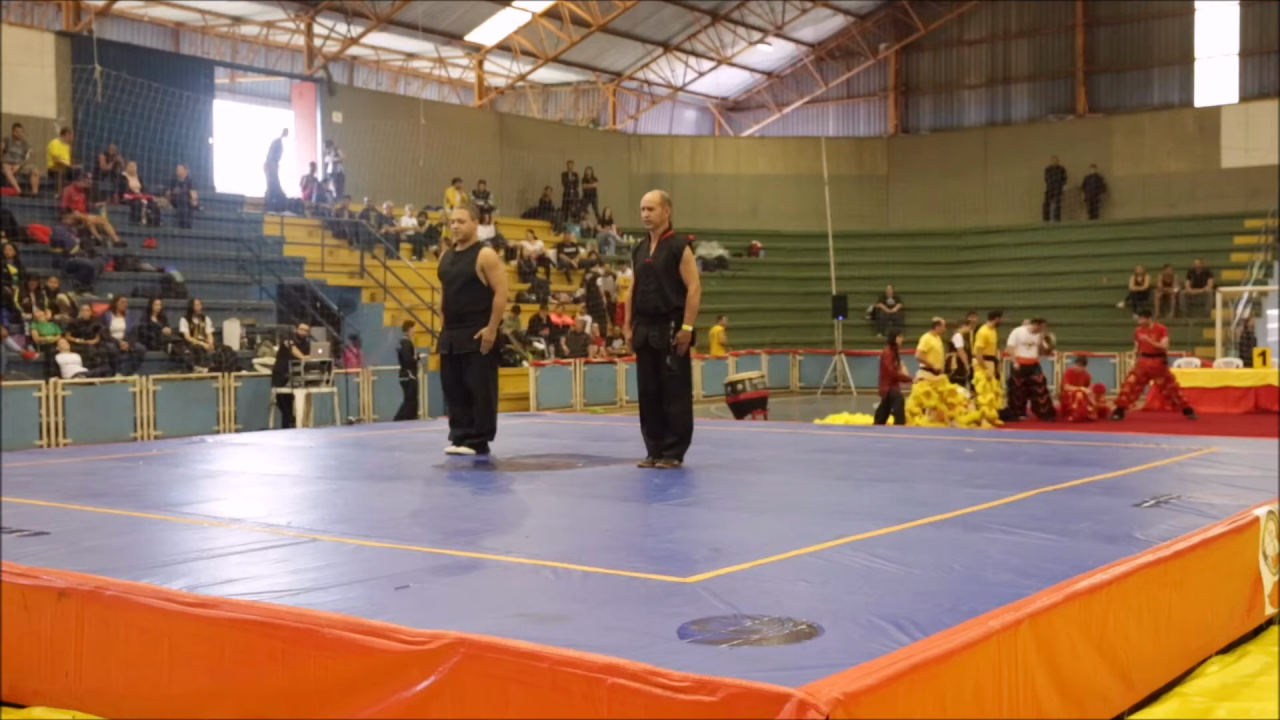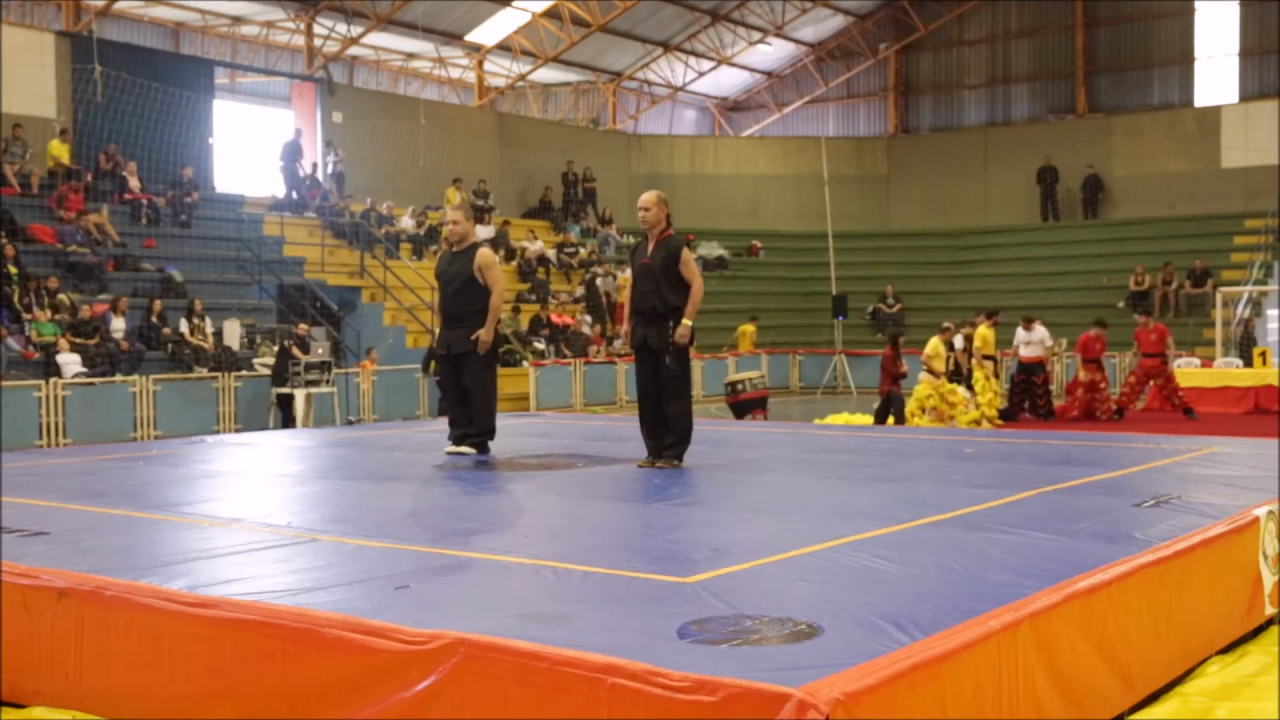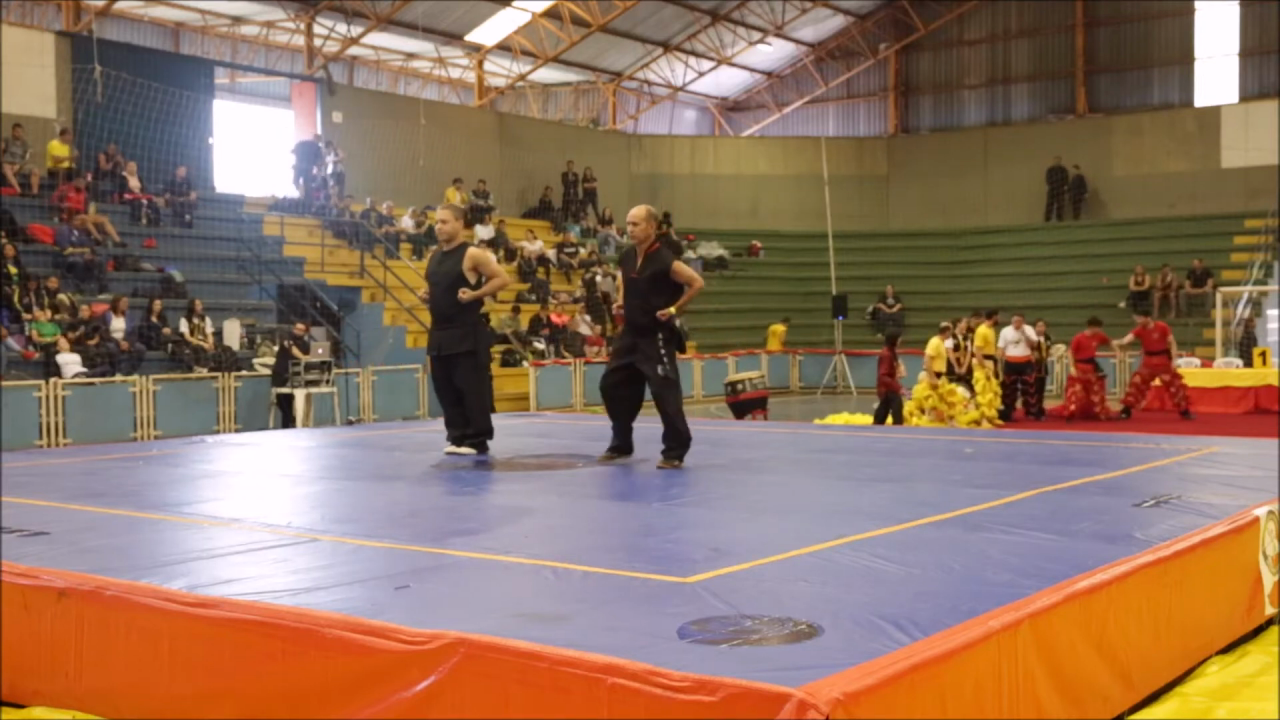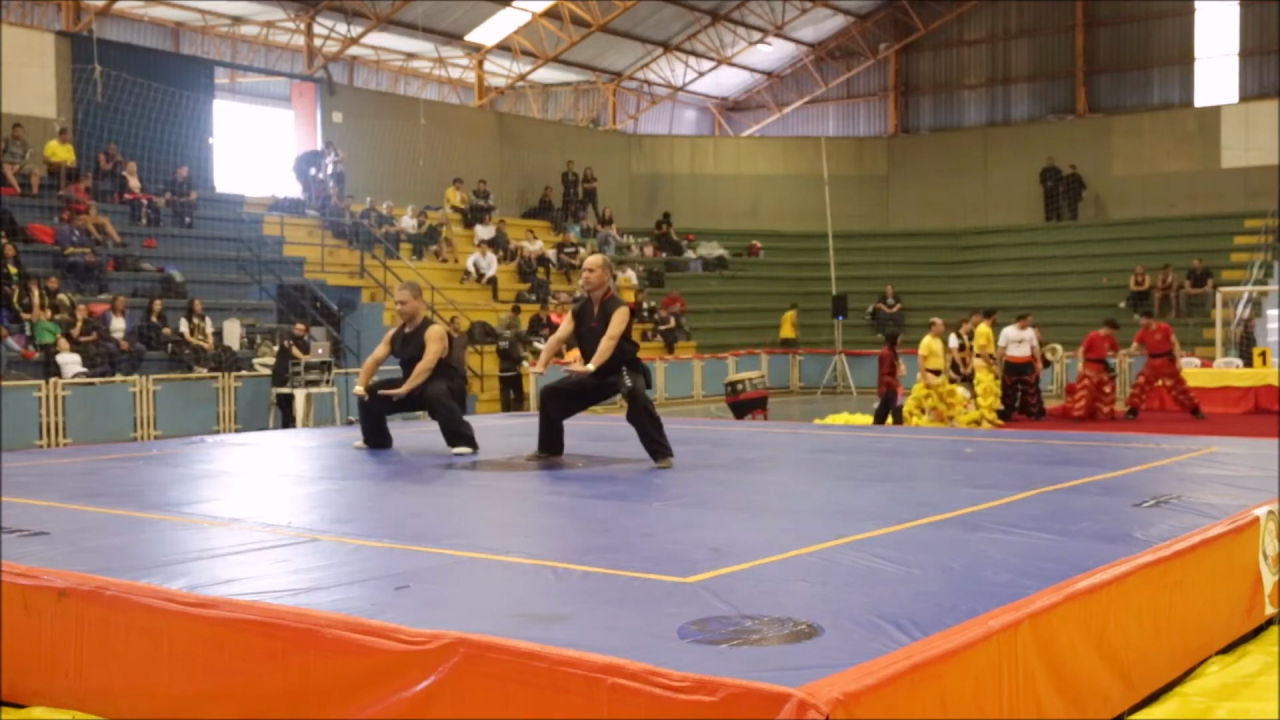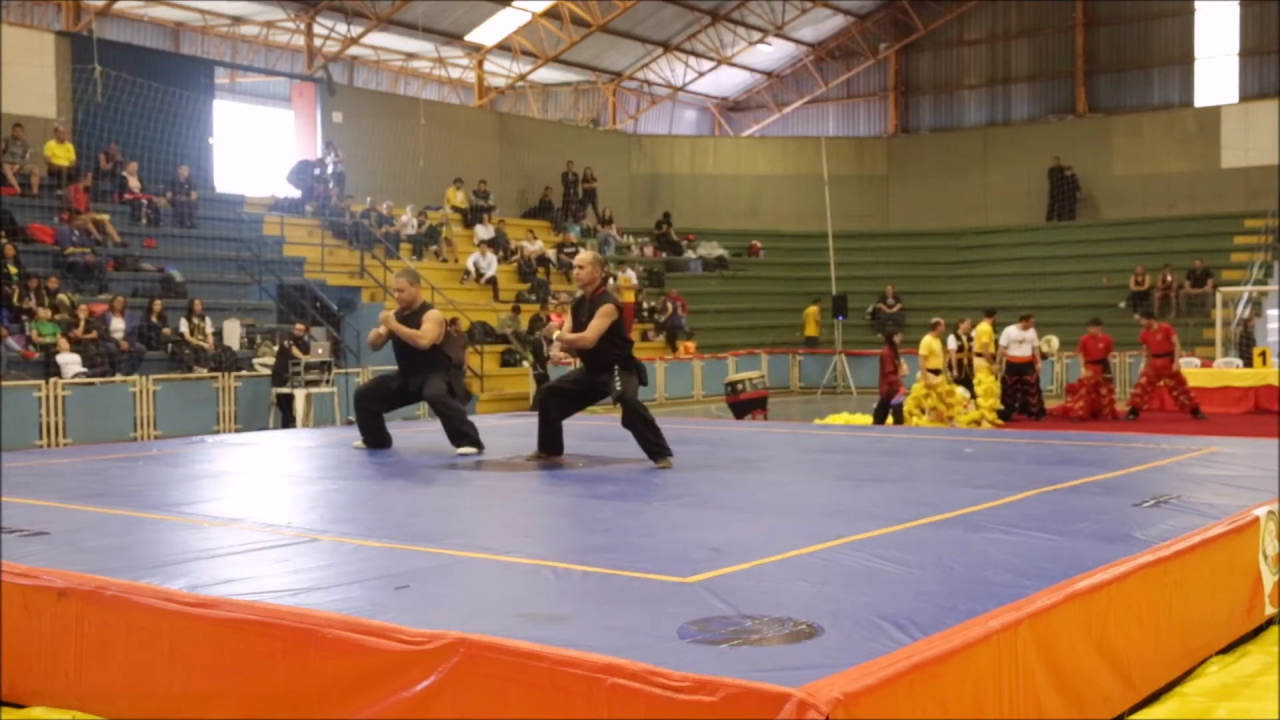
dt=1s
person 1, frame 1
left shoulder: (679, 247)
right shoulder: (639, 250)
left elbow: (694, 289)
left wrist: (687, 328)
right wrist: (628, 325)
left hip: (670, 328)
right hip: (645, 328)
left knee: (675, 393)
right knee: (648, 393)
left ankle: (673, 453)
right ankle: (654, 450)
person 1, frame 2
left shoulder: (676, 247)
right shoulder: (638, 250)
left elbow: (696, 286)
left wrist: (687, 322)
right wrist: (627, 321)
left hip: (669, 329)
right hip: (643, 329)
left knee: (674, 393)
right knee: (647, 392)
left ankle: (673, 452)
right ankle: (654, 450)
person 1, frame 3
left shoulder: (667, 261)
right shoulder: (625, 258)
left elbow: (696, 283)
left wrist: (674, 309)
right wrist: (621, 301)
left hip: (657, 337)
right hip: (631, 335)
left knee: (665, 394)
right knee: (611, 386)
left ankle: (674, 452)
right ankle: (621, 444)
person 1, frame 4
left shoulder: (619, 308)
right shoulder: (579, 310)
left elbow: (610, 340)
right elbow: (558, 337)
left wrist: (591, 366)
right wrist: (541, 364)
left hip: (622, 369)
right hip: (593, 374)
left knee: (637, 398)
right knee: (549, 394)
left ankle: (662, 454)
right ankle: (549, 448)
person 1, frame 5
left shoulder: (607, 304)
right shoulder: (578, 304)
left elbow: (588, 340)
right elbow: (565, 337)
left wrist: (556, 335)
right wrist: (558, 347)
left hip: (619, 367)
right hip: (592, 369)
left knee: (628, 402)
right knee: (548, 394)
left ankle: (661, 454)
right ankle: (550, 449)
person 2, frame 1
left shoulder: (485, 255)
right shoulder: (446, 257)
left elbow: (501, 293)
left wrist: (491, 329)
right wrist: (444, 326)
left hip: (477, 334)
right hip: (450, 334)
left knee: (480, 389)
right knee: (453, 389)
left ankle: (478, 441)
right ankle: (459, 437)
person 2, frame 2
left shoulder: (482, 255)
right shoulder: (443, 257)
left elbow: (498, 293)
left wrist: (489, 329)
right wrist: (442, 328)
left hip: (475, 334)
right hip: (448, 335)
left knee: (478, 388)
right knee: (452, 389)
left ankle: (478, 440)
right ankle: (459, 437)
person 2, frame 3
left shoulder: (472, 254)
right shoulder: (434, 257)
left elbow: (502, 279)
left wrist: (475, 295)
right wrist: (427, 295)
left hip: (467, 334)
right hip: (440, 333)
left knee: (472, 388)
right knee: (446, 390)
left ankle: (477, 441)
right ankle: (457, 438)
person 2, frame 4
left shoulder: (434, 331)
right shoulder: (394, 334)
left elbow: (428, 365)
right elbow: (374, 360)
left wrist: (405, 389)
right wrist: (361, 385)
left hip: (442, 385)
right hip: (411, 387)
left knee: (436, 394)
right knee: (368, 396)
left ankle: (464, 442)
right ankle: (376, 440)
person 2, frame 5
left shoulder: (432, 316)
right shoulder: (395, 315)
left elbow: (423, 342)
right elbow: (374, 345)
left wrist: (394, 327)
right wrist: (380, 333)
left hip: (434, 374)
right hip: (406, 376)
left knee: (436, 396)
right knee: (364, 395)
left ankle: (469, 442)
right ankle: (376, 439)
